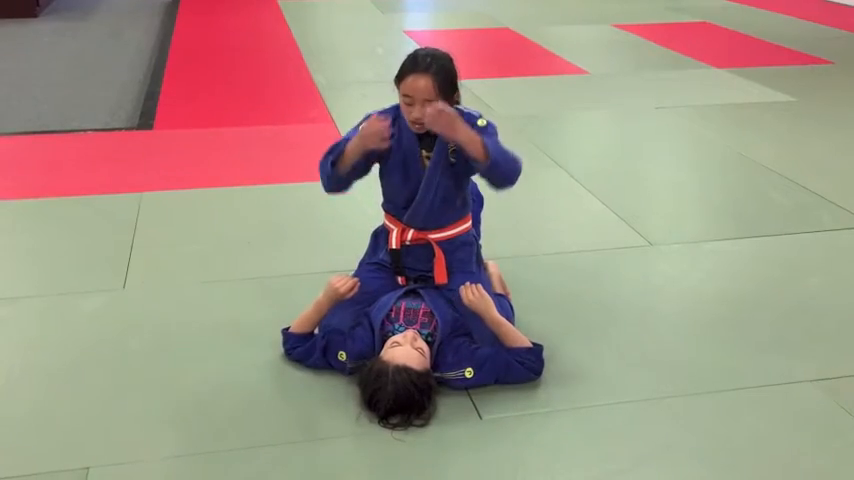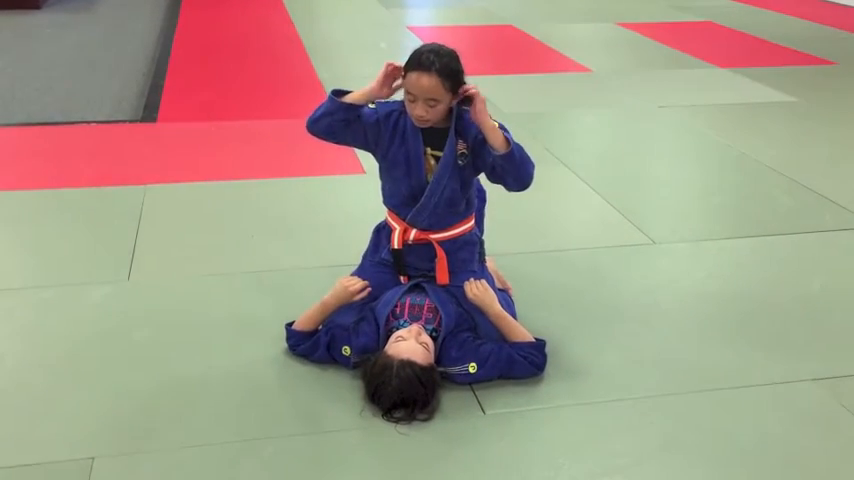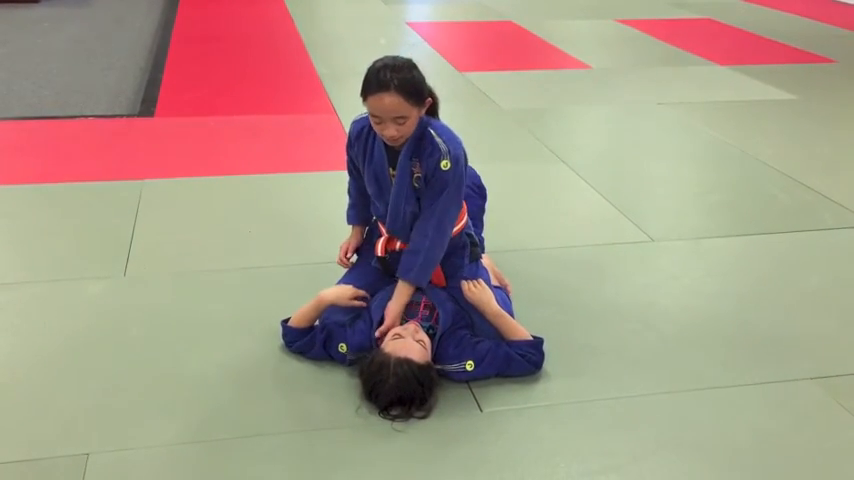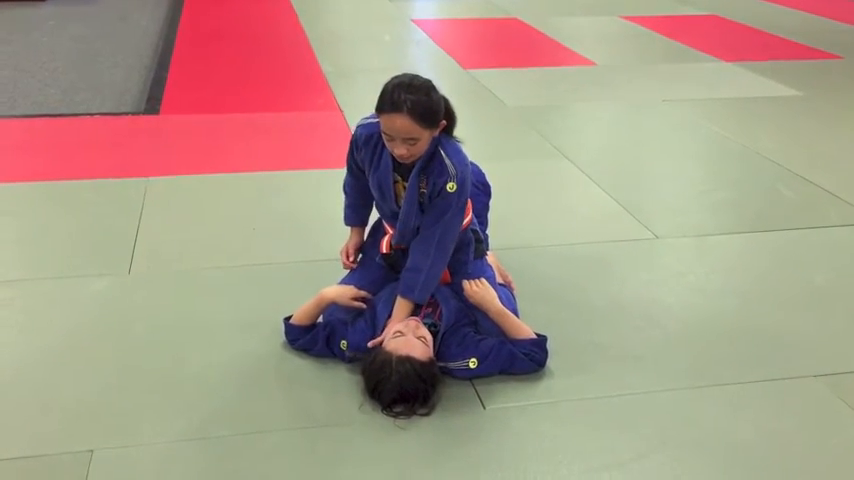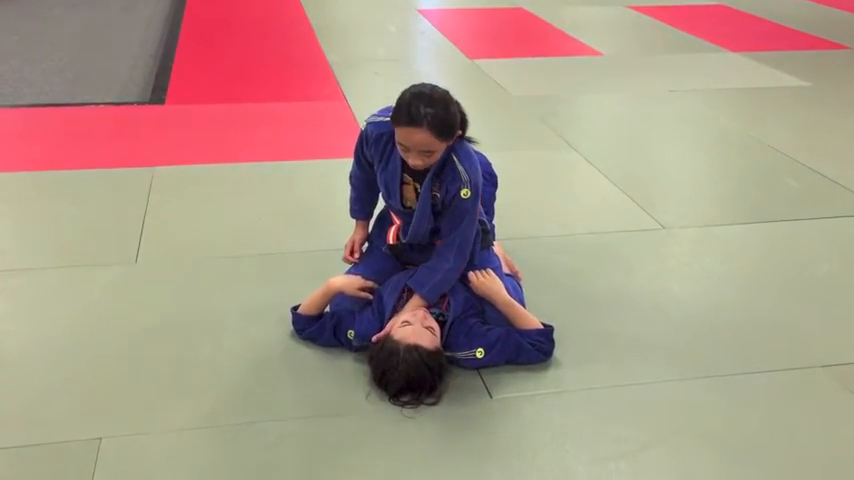
dt=1s
person 1, frame 1
left shoulder: (468, 125)
right shoulder: (382, 124)
left elbow: (507, 173)
right elbow: (332, 178)
left wrist: (461, 135)
right wrist: (359, 144)
left hip: (453, 248)
right hip: (395, 244)
left knee: (490, 337)
person 1, frame 2
left shoulder: (473, 130)
right shoulder: (387, 121)
left elbow: (520, 179)
right elbow: (319, 125)
left wrist: (485, 123)
right wrist: (371, 92)
left hip: (456, 251)
right hip: (395, 245)
left ankle: (484, 271)
person 1, frame 3
left shoulder: (445, 152)
right shoulder: (361, 134)
left elbow: (433, 231)
left wrist: (400, 301)
right wrist: (358, 231)
left hip: (444, 250)
right hip: (387, 242)
left ankle: (480, 267)
person 1, frame 4
left shoulder: (452, 170)
right shoulder: (366, 136)
left elbow: (432, 248)
left wrist: (400, 318)
right wrist: (357, 232)
left hip: (447, 246)
right hip: (392, 239)
left ankle: (481, 256)
person 1, frame 5
left shoulder: (464, 173)
right shoulder: (377, 131)
left elbow: (451, 253)
right elbow: (364, 176)
right wrist: (361, 226)
left hip: (456, 239)
right hip: (398, 231)
right knee: (345, 307)
person 2, frame 1
left shoulder: (358, 352)
right shoulder: (452, 365)
left elbow: (296, 343)
right elbow: (530, 362)
left wrist: (326, 299)
right wrist: (489, 314)
right ankle: (489, 273)
person 2, frame 2
left shoulder: (361, 345)
right shoulder: (458, 361)
left elbow: (299, 338)
right elbow: (533, 357)
left wrist: (331, 300)
right wrist: (493, 308)
person 2, frame 3
left shoulder: (358, 343)
right shoulder: (454, 359)
left elbow: (295, 335)
right elbow: (531, 356)
left wrist: (325, 298)
right wrist: (490, 307)
person 2, frame 4
left shoulder: (359, 341)
right shoulder: (456, 355)
left elbow: (297, 333)
right elbow: (534, 354)
left wrist: (325, 296)
right wrist: (492, 306)
right ankle: (486, 259)
person 2, frame 5
left shoulder: (366, 330)
right shoulder: (463, 345)
left elbow: (305, 322)
right elbow: (540, 344)
left wrist: (333, 285)
right wrist: (498, 295)
